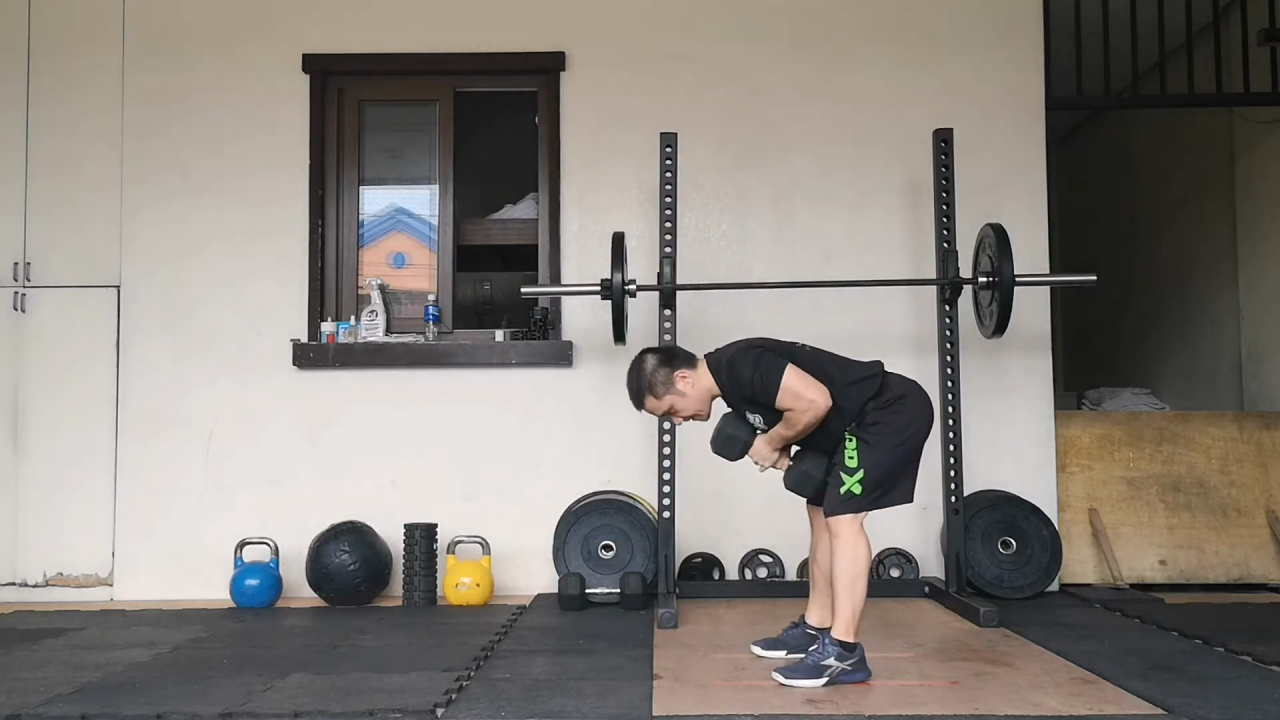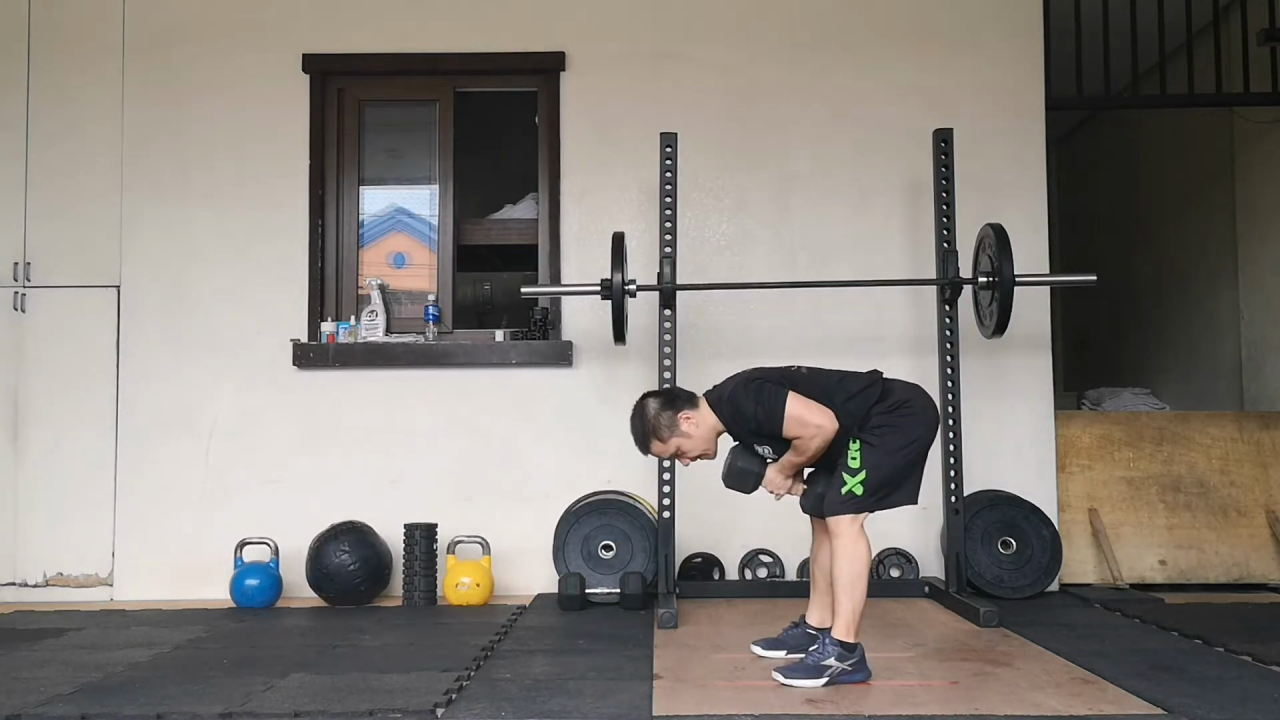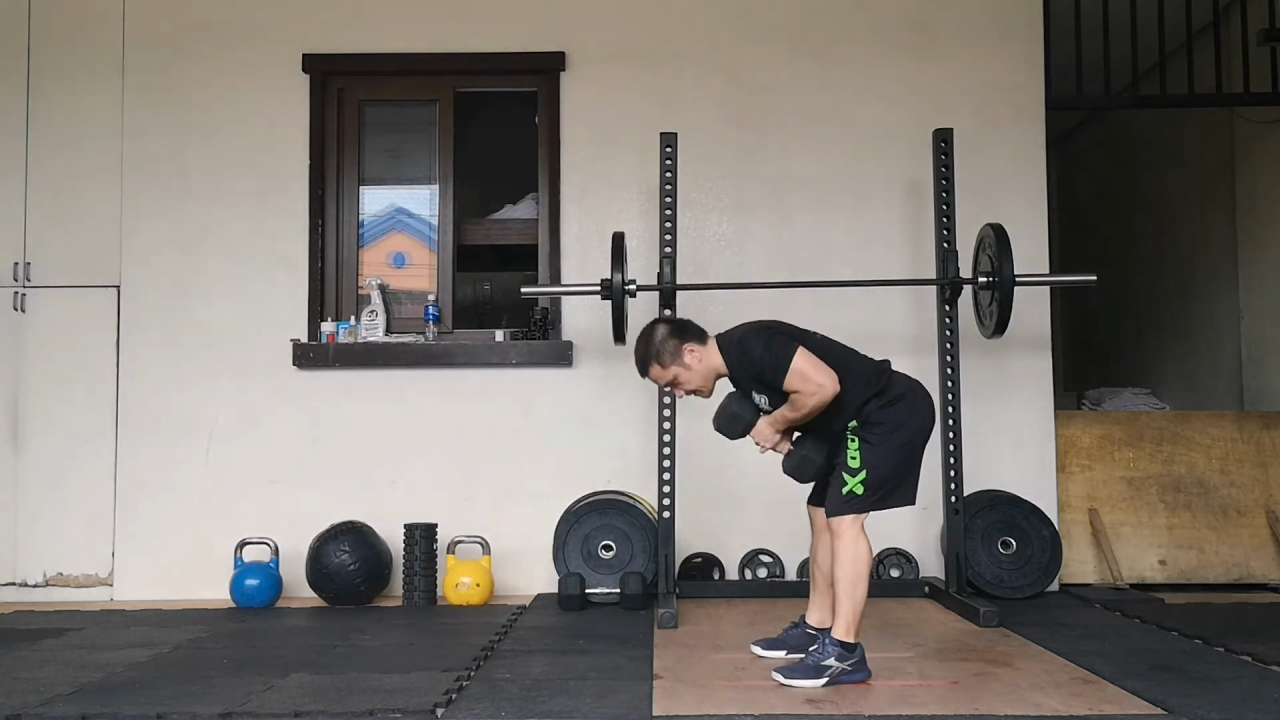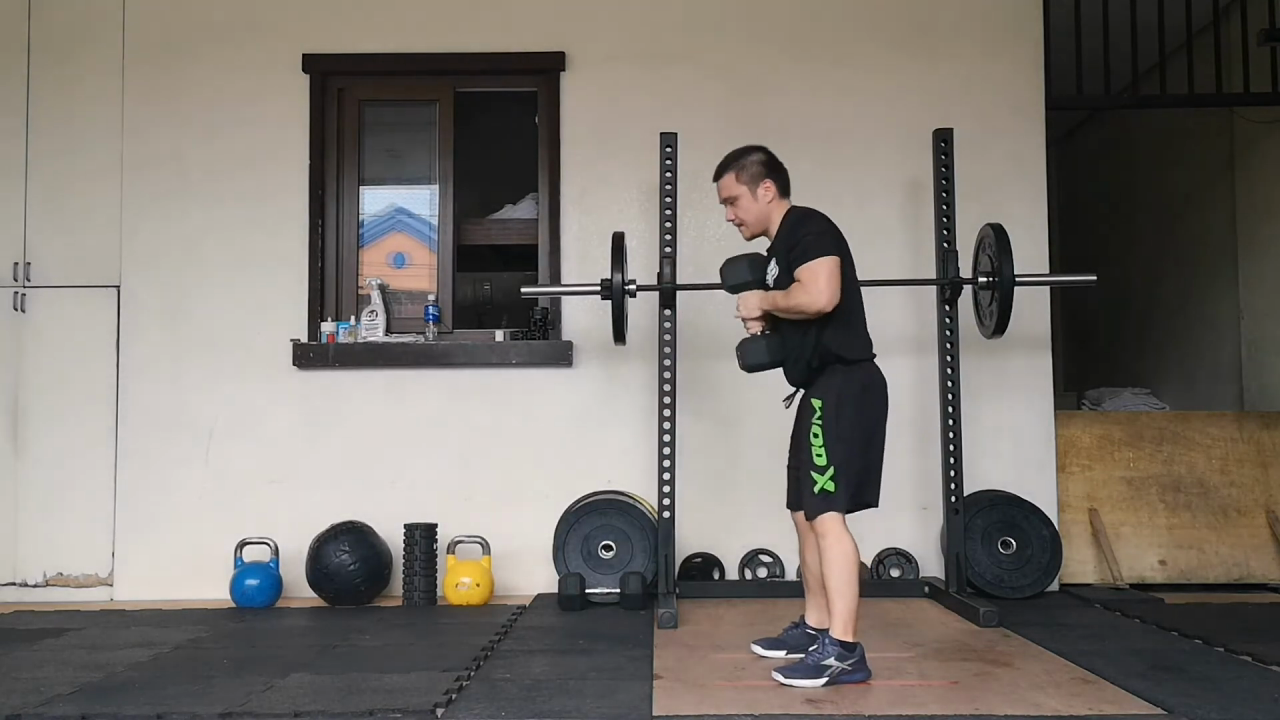
dt=0.4s
person 1, frame 1
left shoulder: (740, 366)
right shoulder: (729, 377)
left elbow: (815, 401)
right elbow: (787, 413)
left wrist: (771, 443)
right wrist: (779, 449)
left hip: (894, 410)
right hip: (875, 416)
left knee: (843, 516)
right knee: (822, 513)
left ankle: (844, 652)
right ankle: (816, 628)
person 1, frame 2
left shoulder: (742, 401)
right shoulder: (732, 409)
left elbow: (821, 425)
right elbow: (797, 434)
left wrist: (783, 471)
right wrist: (793, 477)
left hip: (899, 416)
right hip: (880, 420)
left knee: (843, 518)
right knee: (825, 516)
left ankle: (843, 653)
right ankle: (815, 629)
person 1, frame 3
left shoulder: (752, 344)
right shoulder: (740, 362)
left elbow: (823, 386)
left wrist: (773, 425)
right wrist: (781, 431)
left hip: (890, 412)
right hip: (870, 418)
left knee: (844, 519)
right knee: (822, 514)
left ankle: (844, 652)
right ankle: (816, 628)
person 1, frame 4
left shoulder: (807, 227)
right shoulder: (784, 245)
left elbow: (820, 296)
left wrist: (762, 301)
right wrist: (763, 315)
left hip: (840, 387)
right hip: (823, 390)
left knee: (826, 515)
right knee: (808, 514)
left ankle: (844, 650)
right ankle: (815, 628)
